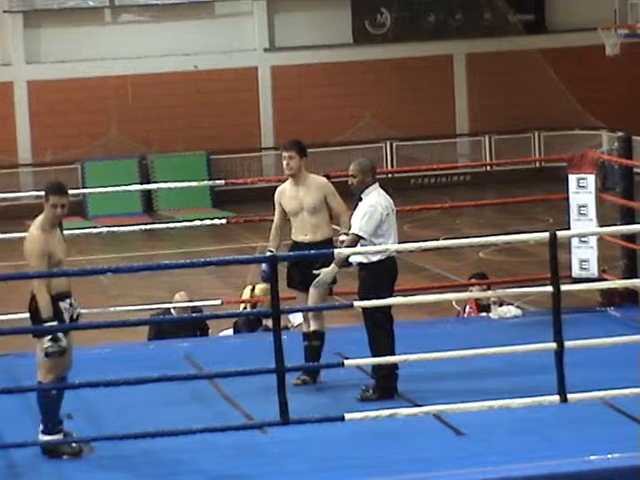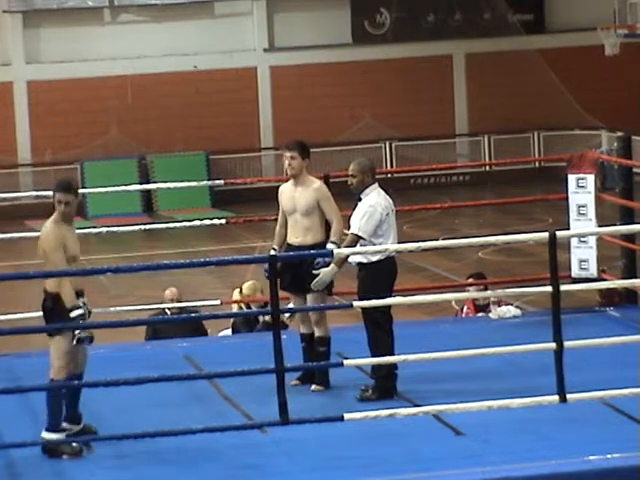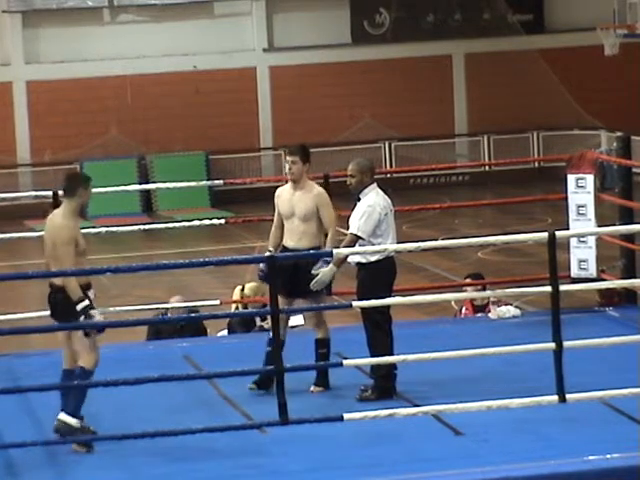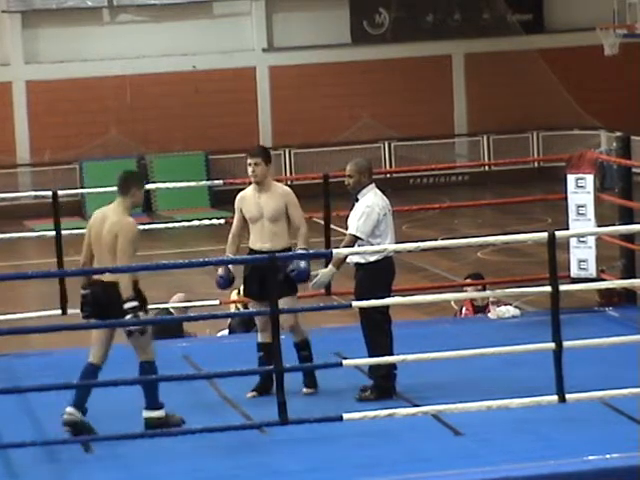
dt=0.7s
person 1, frame 1
left shoulder: (55, 227)
right shoulder: (38, 237)
right elbow: (40, 287)
left wrist: (70, 302)
right wrist: (49, 328)
left hip: (61, 302)
right hip: (47, 306)
left knee: (64, 367)
right knee: (49, 373)
left ankle: (52, 424)
right ankle: (49, 437)
person 1, frame 2
left shoulder: (68, 226)
right shoulder: (52, 232)
right elbow: (61, 279)
left wrist: (82, 305)
right wrist: (77, 313)
left hip: (73, 300)
right hip: (59, 304)
left knee: (78, 365)
right knee: (60, 370)
left ankle: (72, 423)
right ankle: (52, 436)
person 1, frame 3
left shoulder: (57, 217)
right shoulder: (65, 225)
right elbow: (68, 274)
right wrist: (85, 308)
left hip: (63, 294)
right hip: (71, 297)
left knee: (70, 361)
right knee: (89, 359)
left ankle: (70, 418)
right ankle: (68, 419)
person 1, frame 4
left shoulder: (97, 215)
right shoulder: (127, 223)
left elbow: (85, 262)
right elbow: (124, 271)
left wrist: (86, 292)
right wrist: (132, 309)
left hip: (98, 289)
right hip: (119, 292)
left knee: (97, 357)
right knee: (146, 354)
left ankle: (75, 412)
right ankle: (154, 413)
person 2, frame 1
left shoulder: (321, 185)
right shoulder: (281, 192)
left elbow: (343, 214)
right elbow: (277, 227)
right wrist: (270, 255)
left hip: (322, 249)
right hip: (298, 251)
left knee: (315, 312)
right knee: (305, 313)
left ankle: (312, 369)
right ankle: (308, 368)
person 2, frame 2
left shoulder: (318, 189)
right shoulder: (283, 190)
left elbow: (337, 221)
left wrist: (330, 250)
right wrist: (274, 252)
left hip: (314, 253)
right hip: (292, 254)
left knee: (317, 317)
right knee: (302, 317)
left ankle: (322, 376)
right ankle: (309, 370)
person 2, frame 3
left shoulder: (318, 194)
right shoulder: (280, 193)
left elbow: (332, 230)
right wrist: (269, 254)
left hip: (310, 258)
right hip: (287, 257)
left knee: (317, 320)
right knee: (277, 318)
left ankle: (322, 377)
right ankle: (268, 375)
person 2, frame 4
left shoulder: (284, 194)
right shoulder: (242, 198)
left elbow: (301, 227)
right elbow: (235, 232)
left wrist: (301, 254)
right wrist: (227, 262)
left hip: (281, 259)
right hip: (255, 260)
left knee: (290, 322)
right knee: (262, 324)
left ankle: (309, 376)
right ankle: (265, 380)
person 3, frame 1
left shoulder: (372, 204)
right shoulder: (379, 198)
left elbow: (354, 240)
left wrist: (333, 268)
left hip: (375, 269)
right hip: (379, 266)
left knee: (378, 327)
right knee: (380, 325)
left ankle: (384, 385)
right ankle: (385, 379)
person 3, frame 2
left shoulder: (372, 204)
right shoulder: (378, 198)
left elbow: (353, 240)
left wrist: (333, 268)
left hip: (374, 269)
right hip: (378, 266)
left knee: (377, 326)
right knee: (380, 325)
left ankle: (384, 385)
right ankle: (384, 379)
person 3, frame 3
left shoulder: (371, 204)
right shoulder: (377, 198)
left elbow: (351, 240)
left wrist: (331, 269)
left hip: (374, 268)
right hip: (378, 266)
left knee: (376, 327)
right knee: (379, 325)
left ankle: (383, 385)
right ankle: (383, 379)
person 3, frame 4
left shoulder: (369, 204)
right shoulder: (375, 199)
left elbow: (350, 241)
left wrist: (331, 269)
left hip: (372, 269)
right hip: (376, 267)
left knee: (375, 327)
right knee: (378, 326)
left ankle: (383, 385)
right ankle: (383, 379)
